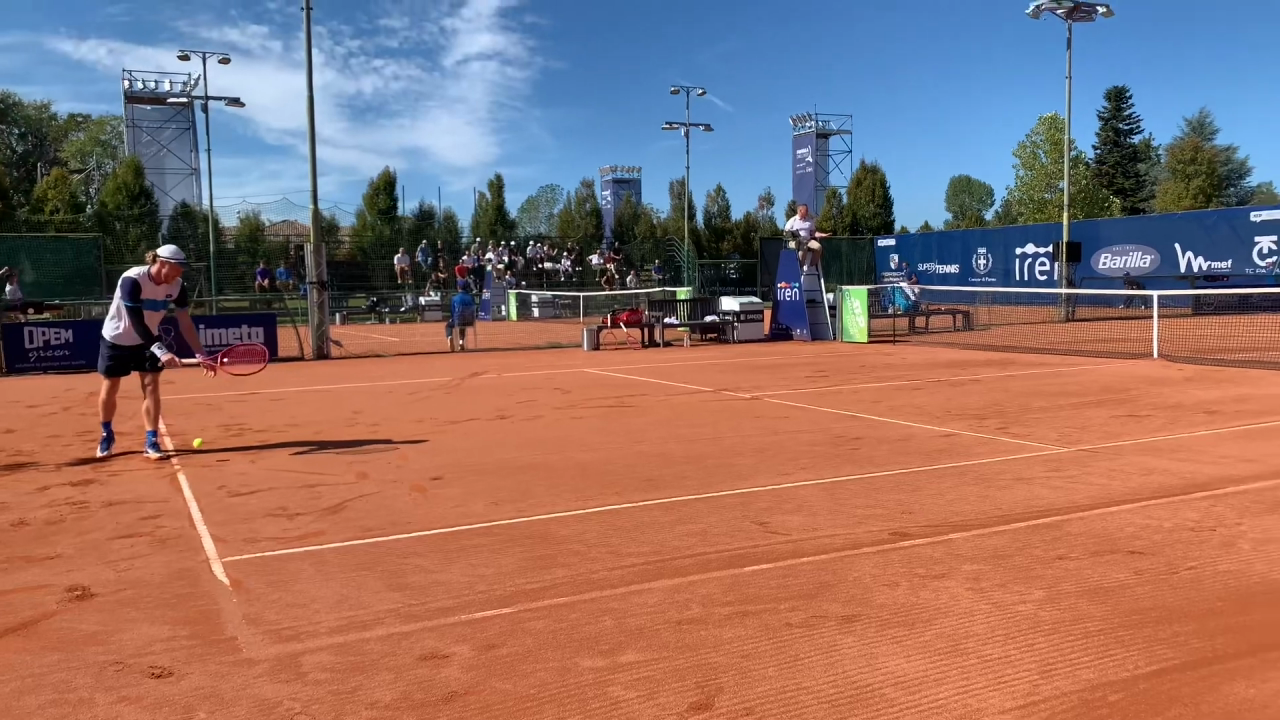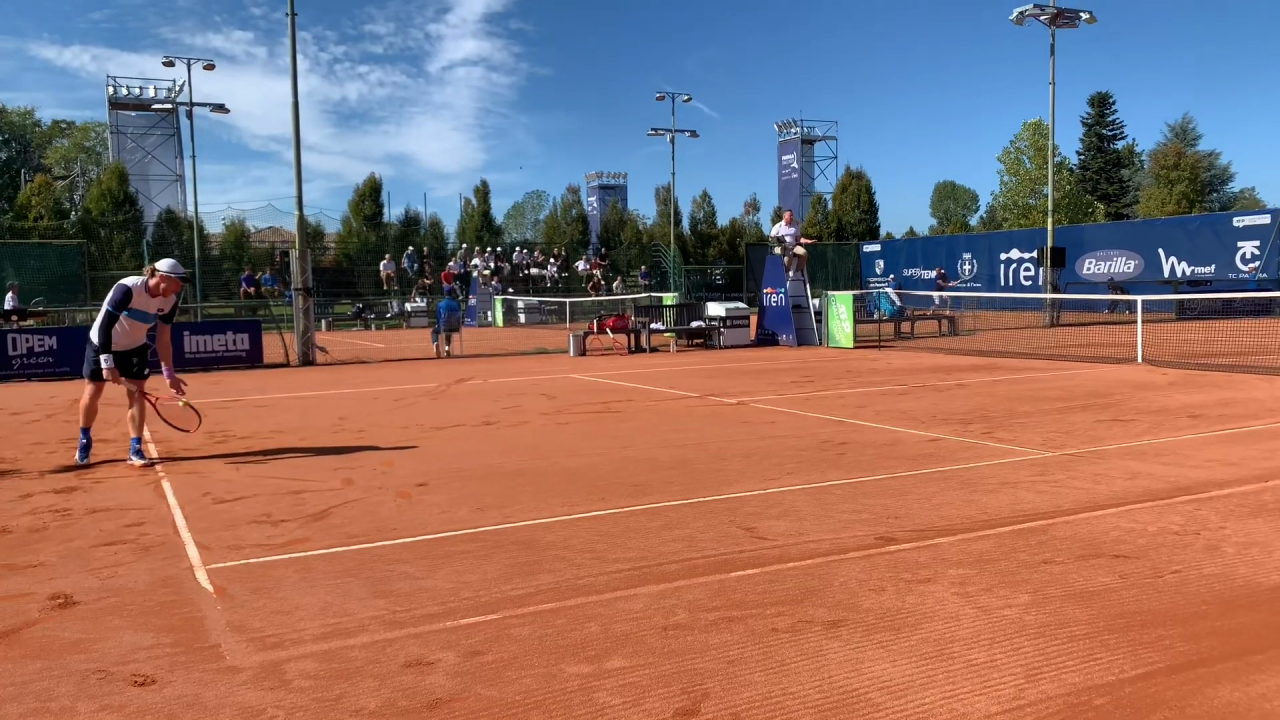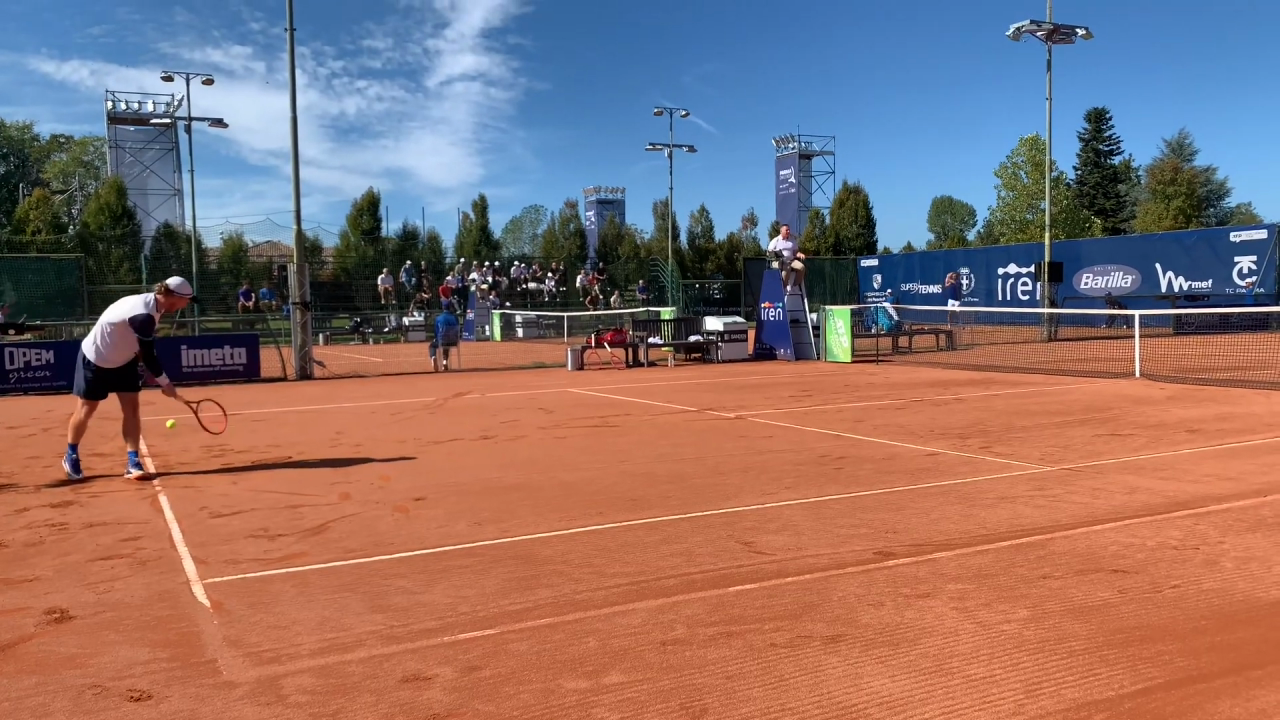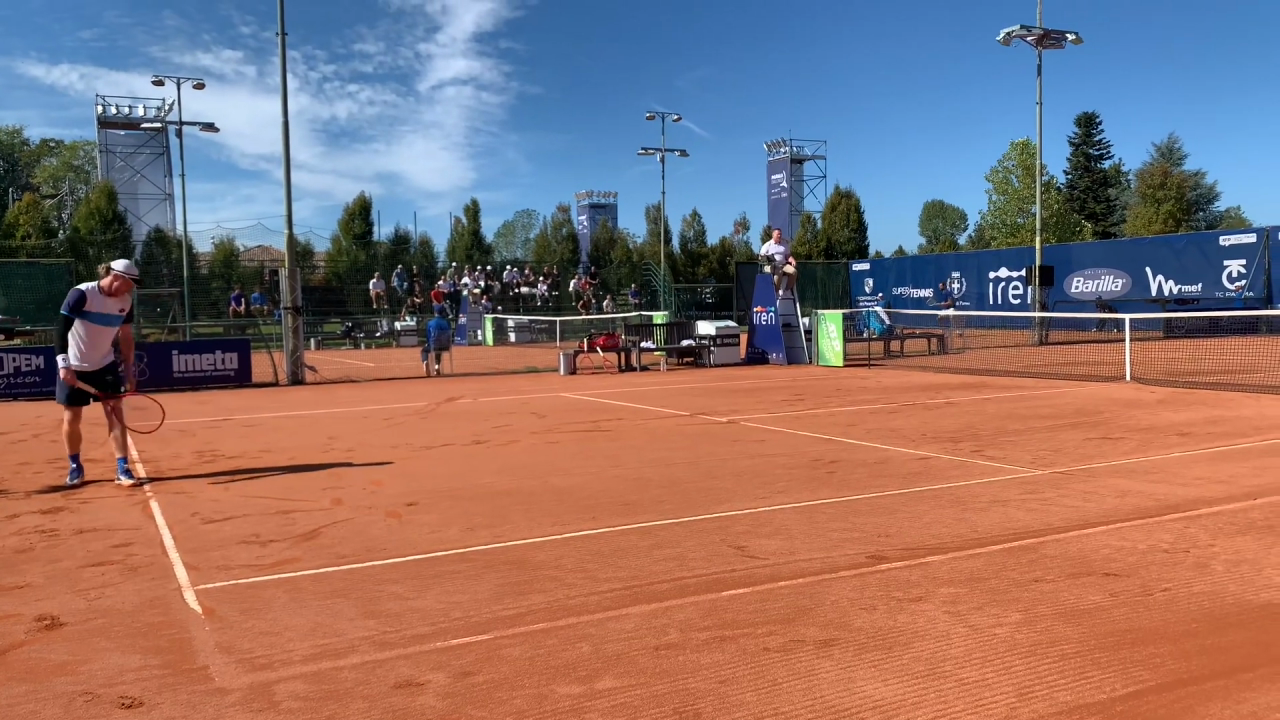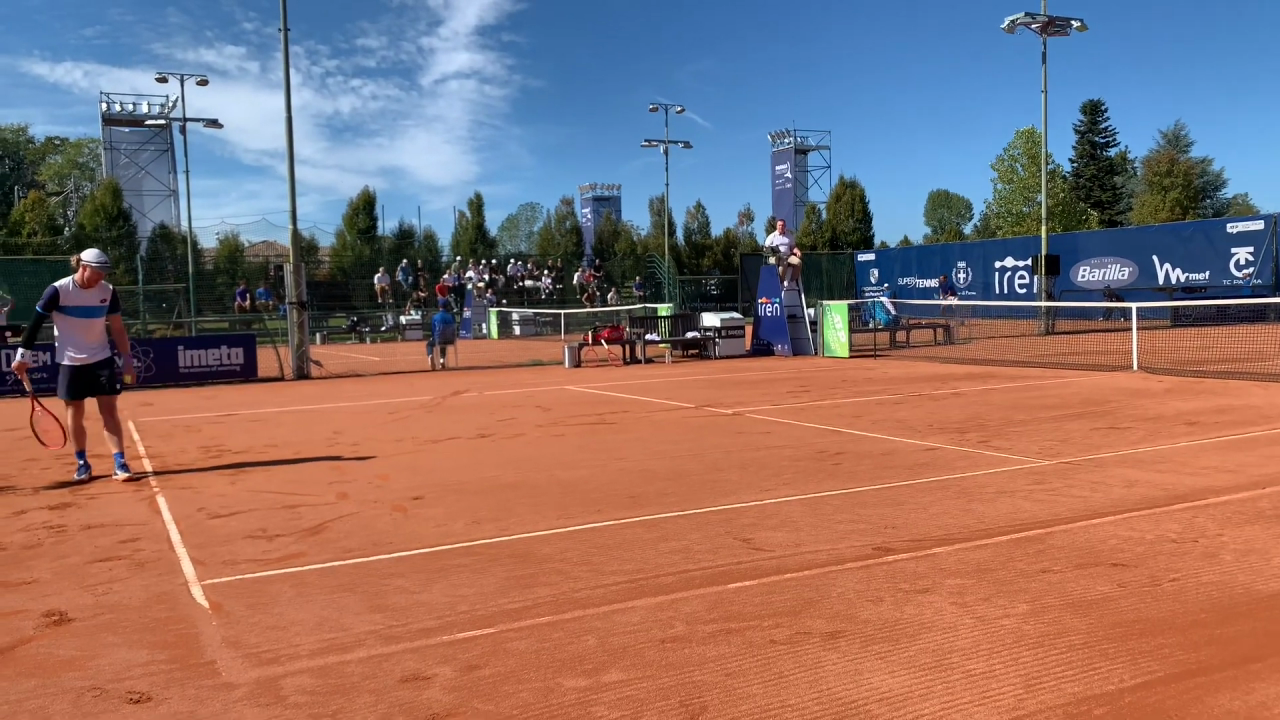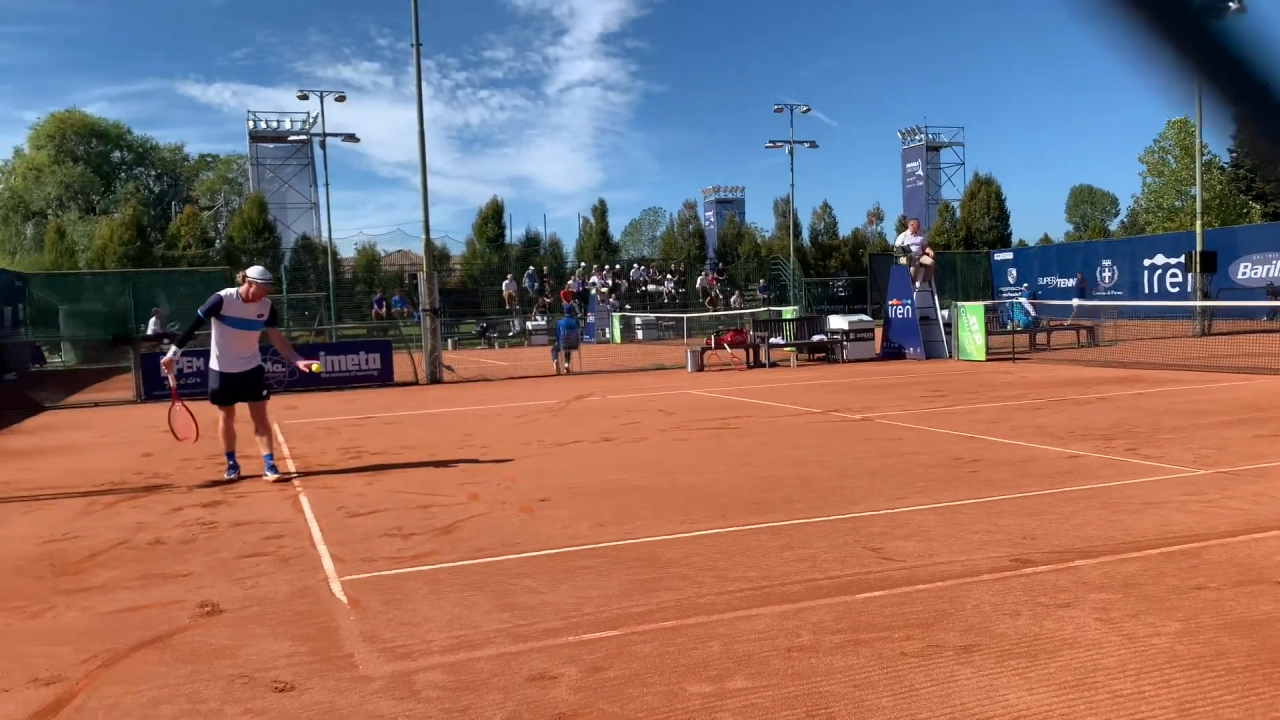
dt=0.7s
person 1, frame 1
left shoulder: (176, 286)
right shoulder: (132, 280)
left elbow: (185, 323)
right elbow: (138, 323)
left wrist: (201, 355)
right wrist: (162, 351)
left hip: (148, 340)
right hip: (115, 340)
left knee: (151, 387)
right knee: (109, 389)
left ankle: (151, 442)
right ankle: (107, 435)
person 1, frame 2
left shoulder: (170, 301)
right shoulder: (127, 289)
left elbow: (163, 339)
right elbow: (104, 327)
left wrist: (168, 374)
right wrist: (108, 363)
left hip: (135, 347)
right hip: (103, 344)
left knee: (137, 394)
right knee: (92, 394)
left ankle: (135, 449)
right ankle: (84, 441)
person 1, frame 3
left shoulder: (156, 307)
right shoulder: (144, 314)
right elbow: (147, 354)
left wrist: (150, 365)
right wrist: (165, 383)
left hip: (124, 360)
right hip: (95, 359)
left knee: (131, 407)
right knee: (85, 410)
left ankle: (133, 463)
right ankle: (71, 456)
person 1, frame 4
left shoulder: (125, 301)
right shoulder: (81, 294)
left elbow: (126, 337)
right elbow: (61, 331)
left wrist: (129, 369)
right wrist: (64, 365)
left hip: (105, 365)
right hip: (73, 367)
left knee: (116, 414)
right knee: (71, 419)
left ankle: (123, 468)
right ankle: (75, 466)
person 1, frame 5
left shoulder: (108, 291)
right shoulder: (58, 291)
left elbow: (117, 328)
right elbow: (36, 323)
left wrist: (127, 360)
right wrist: (23, 356)
left hip: (101, 360)
right hip: (70, 363)
left knee: (109, 410)
right knee: (75, 414)
left ankle: (120, 463)
right ankle: (82, 463)
person 1, frame 6
left shoulder: (266, 307)
right shoulder: (222, 300)
left elbow: (277, 340)
right elbow: (194, 326)
left wrist: (297, 360)
right wrist: (173, 353)
left hip: (252, 368)
right hip: (222, 370)
left knee: (260, 415)
right knee: (226, 417)
left ankle: (269, 465)
right ankle: (232, 463)
